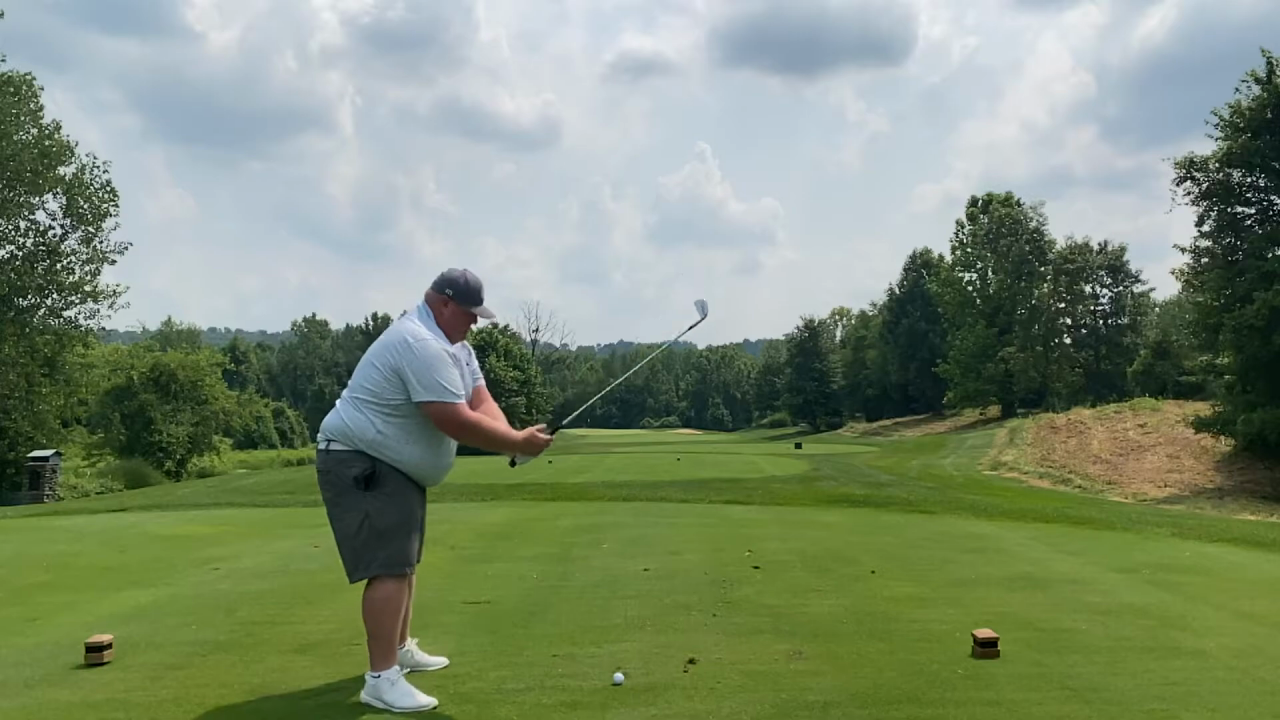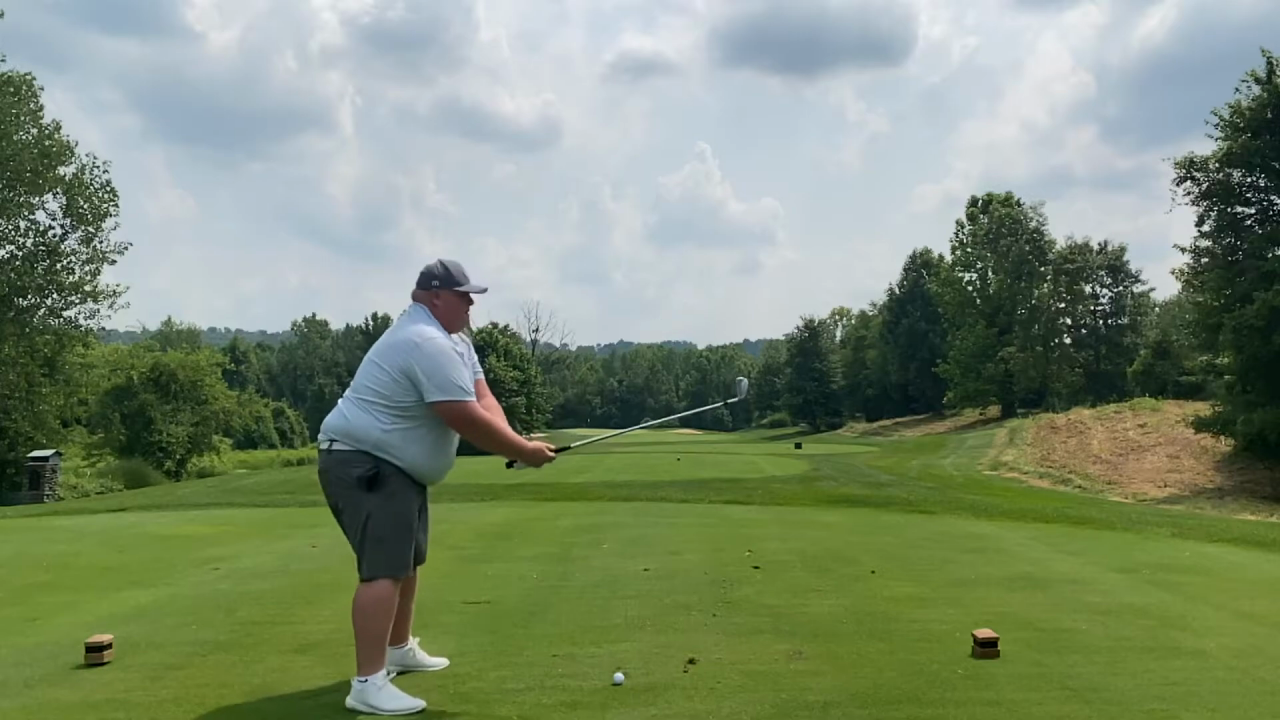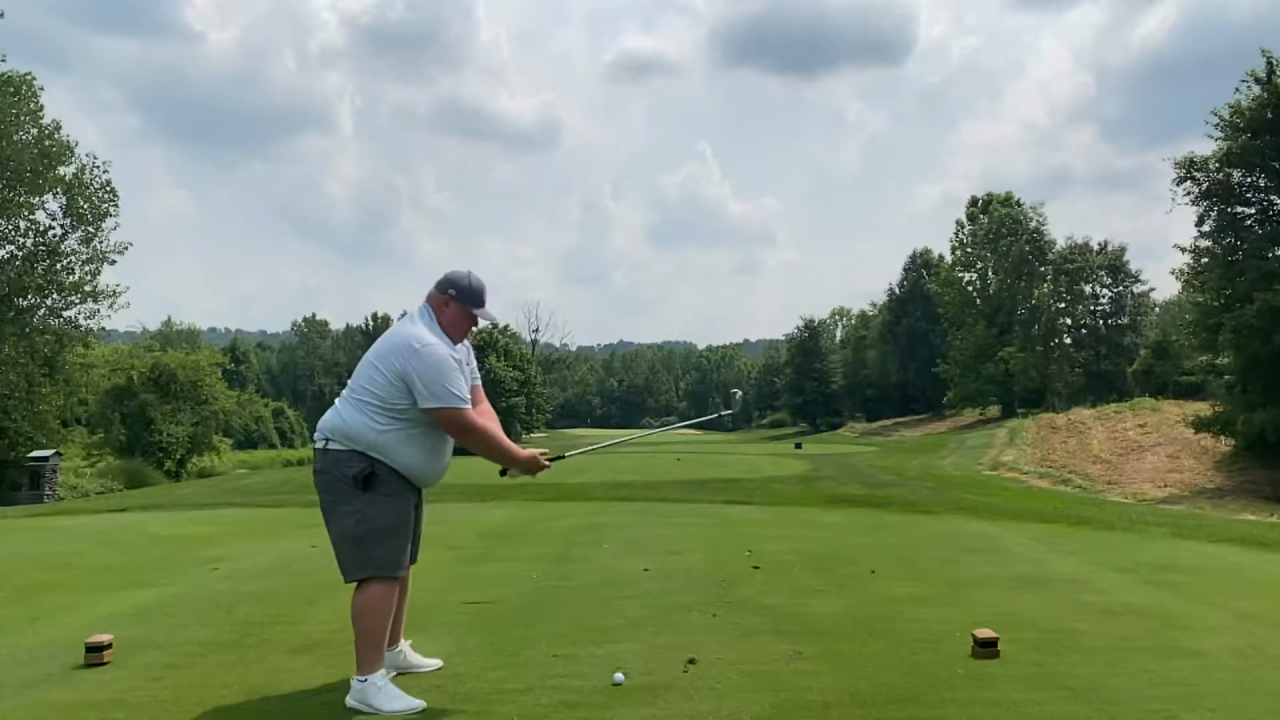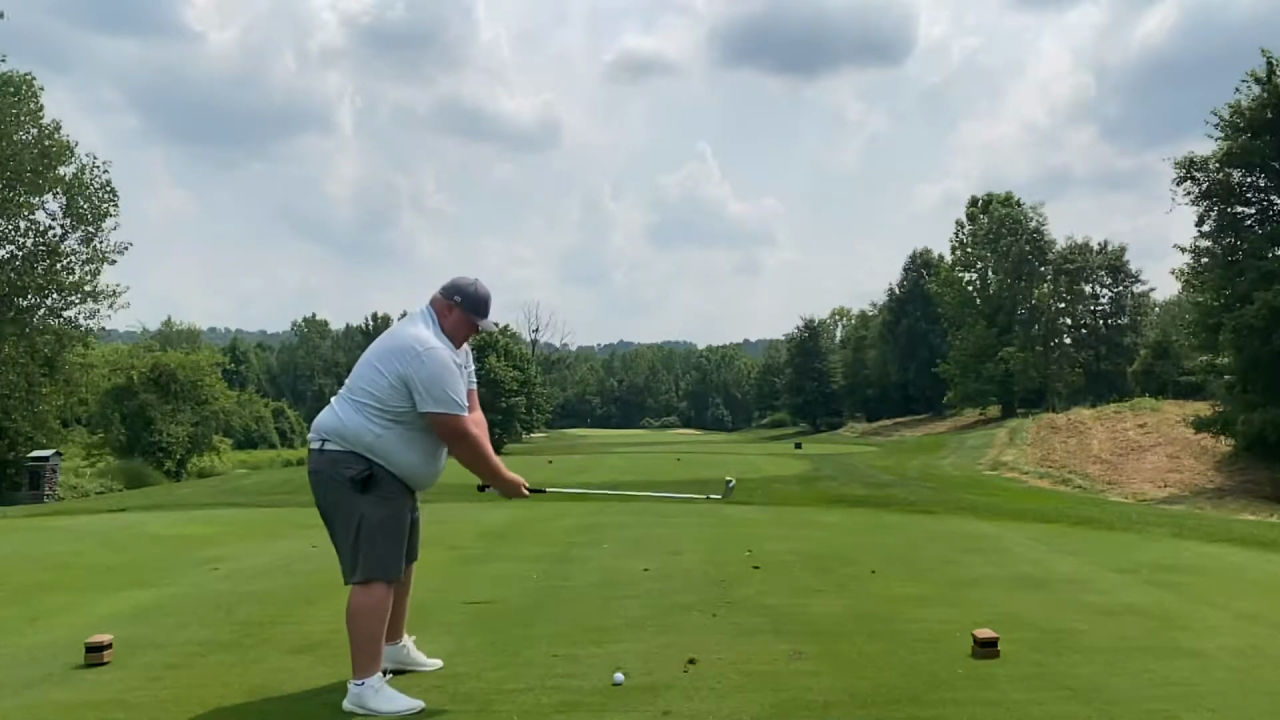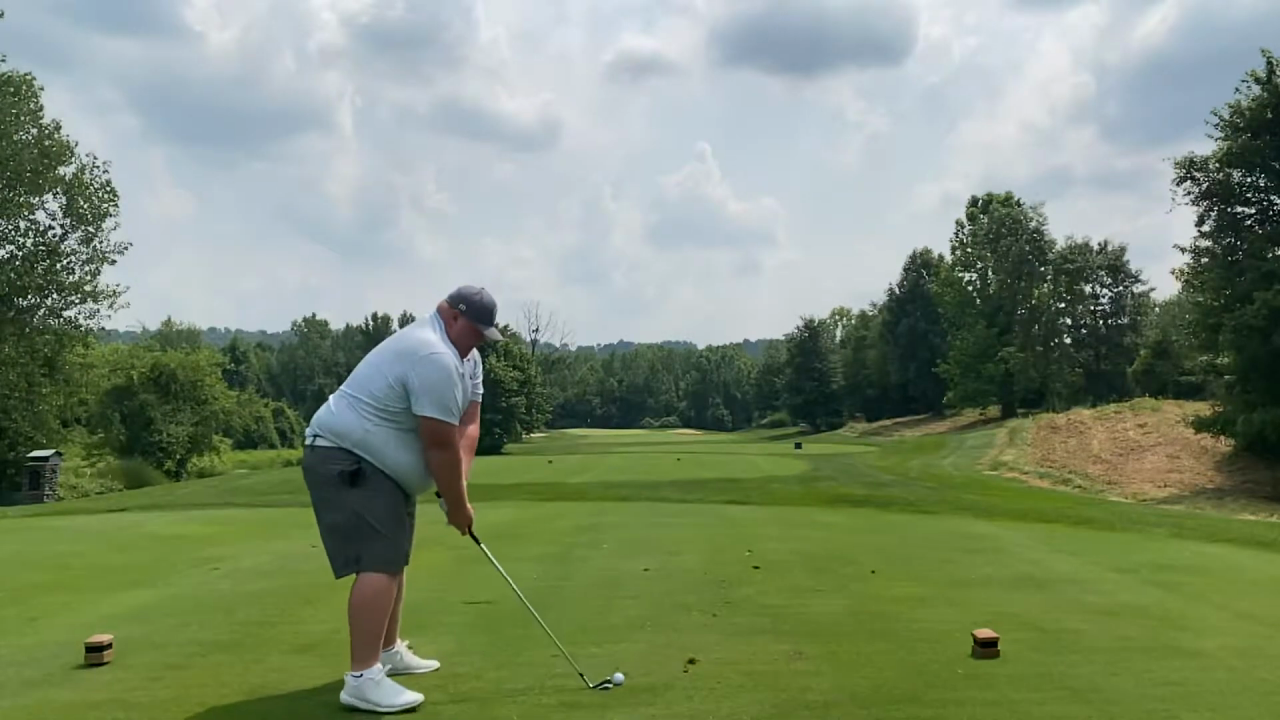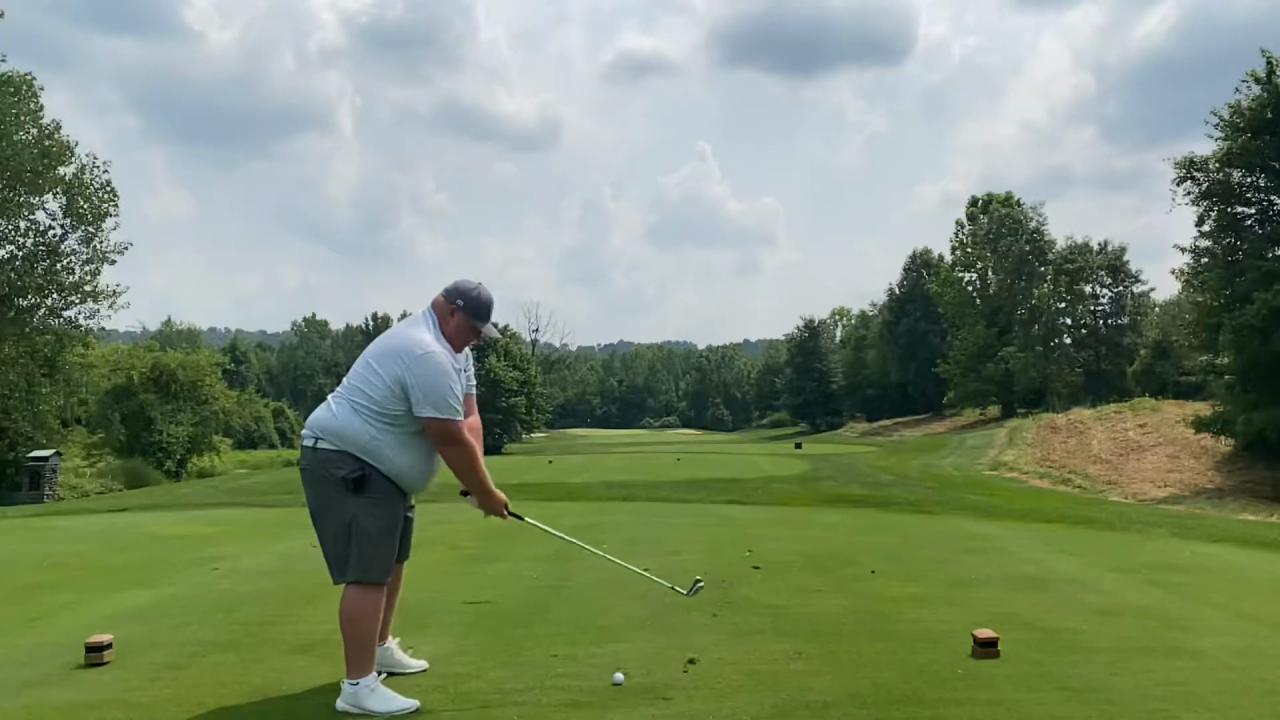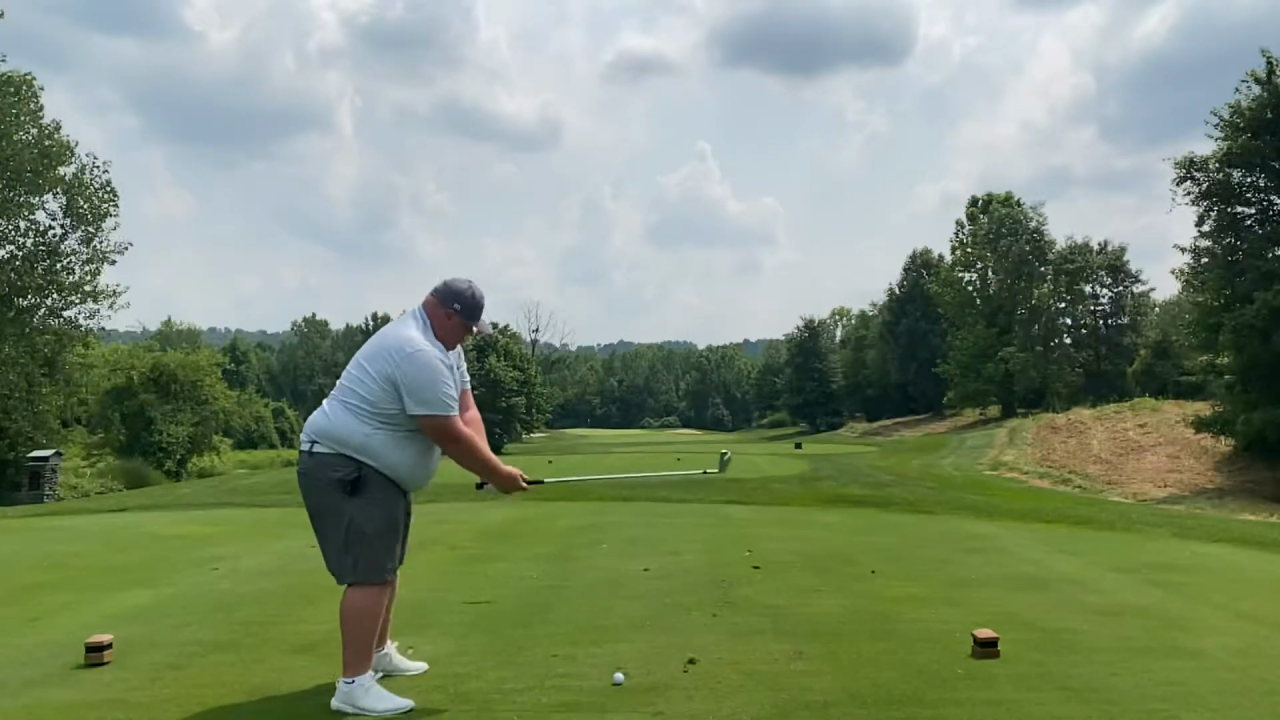
dt=0.4s
person 1, frame 1
left shoulder: (451, 343)
right shoulder: (422, 345)
left elbow: (481, 403)
right elbow: (456, 421)
left wrist: (514, 437)
right wrist: (517, 441)
left hip: (392, 467)
right hip: (361, 465)
left knee: (402, 561)
right knee: (388, 567)
left ankle: (399, 648)
right ankle: (381, 678)
person 1, frame 2
left shoulder: (452, 338)
right shoulder: (427, 344)
left elbow: (483, 401)
right elbow: (467, 420)
left wrist: (515, 442)
right wrist: (523, 450)
left hip: (394, 467)
right hip: (363, 464)
left knee: (405, 561)
right knee: (384, 568)
left ankle: (399, 648)
right ankle: (367, 683)
person 1, frame 3
left shoulder: (452, 343)
right shoulder: (426, 349)
left elbow: (479, 407)
right elbow: (463, 426)
left wrist: (510, 451)
right wrist: (517, 458)
left hip: (387, 467)
right hip: (357, 464)
left knee: (398, 562)
right knee: (380, 569)
left ankle: (391, 650)
right ankle: (367, 682)
person 1, frame 4
left shoulder: (450, 345)
right shoulder: (427, 352)
left elbow: (471, 415)
right elbow: (457, 435)
left wrist: (491, 468)
right wrist: (500, 478)
left hip: (382, 467)
right hip: (353, 465)
left knee: (398, 559)
right knee: (376, 571)
left ankle: (392, 647)
person 1, frame 5
left shoulder: (464, 355)
right shoulder: (434, 358)
left elbow: (467, 426)
right elbow: (440, 444)
left wrist: (455, 487)
right wrist: (457, 503)
left hip: (380, 468)
right hip: (346, 462)
left knee: (391, 560)
right knee: (378, 563)
left ankle: (387, 650)
right ankle: (363, 677)
person 1, frame 6
left shoulder: (451, 347)
right shoulder: (428, 356)
left elbow: (468, 421)
right elbow: (451, 441)
left wrist: (480, 484)
right wrist: (486, 494)
left hip: (373, 466)
right hip: (345, 463)
left knee: (390, 560)
right knee: (368, 572)
left ankle: (379, 648)
person 1, frame 7
left shoulder: (443, 344)
right shoulder: (417, 353)
left elbow: (466, 413)
right elbow: (450, 435)
left wrist: (491, 464)
right wrist: (497, 473)
left hip: (373, 467)
right hip: (344, 466)
left knee: (384, 566)
right knee: (371, 573)
left ankle: (377, 652)
right ankle: (353, 684)
